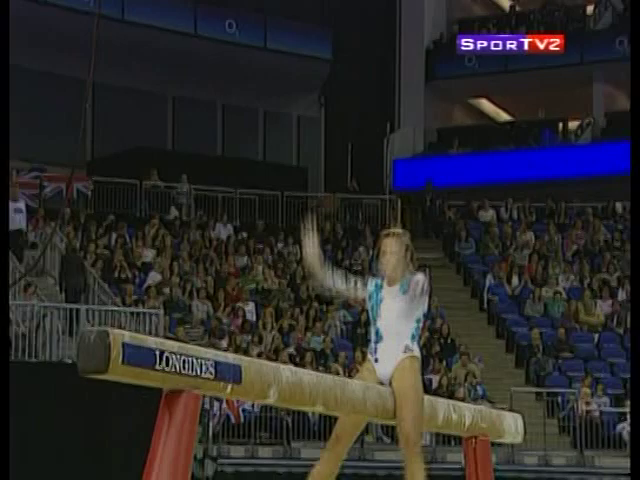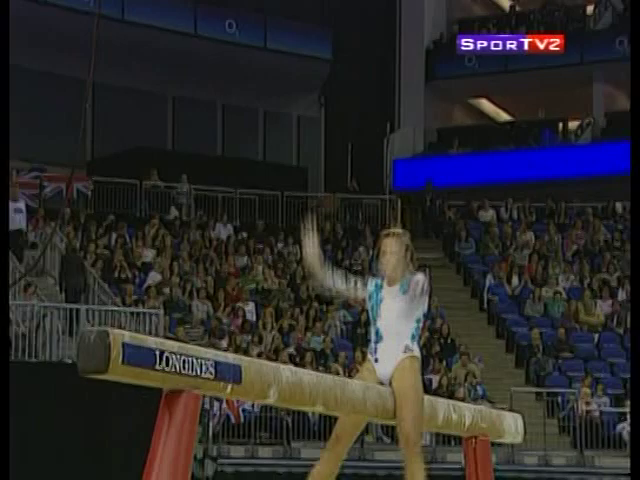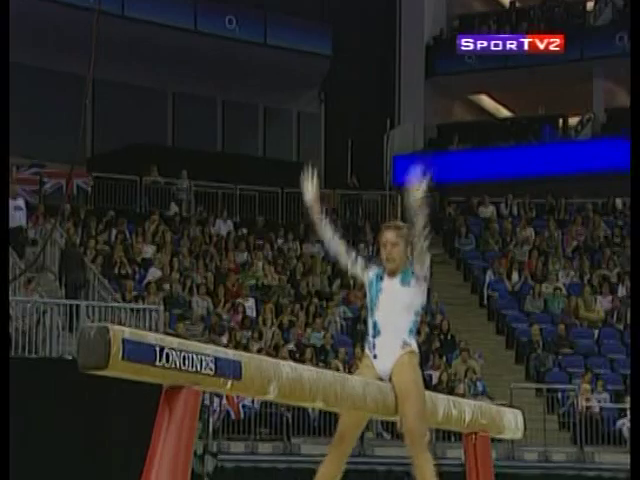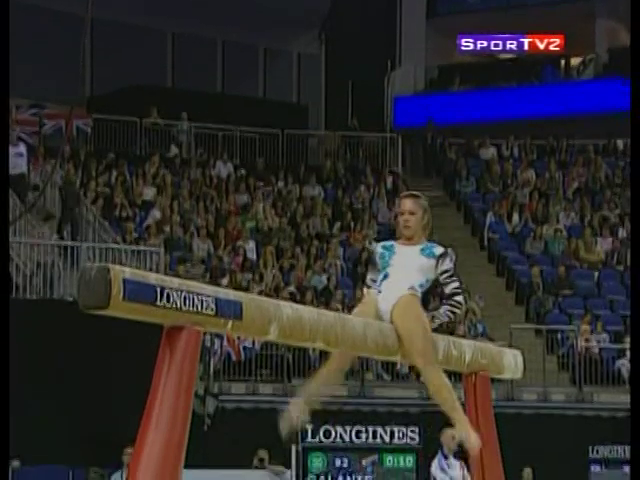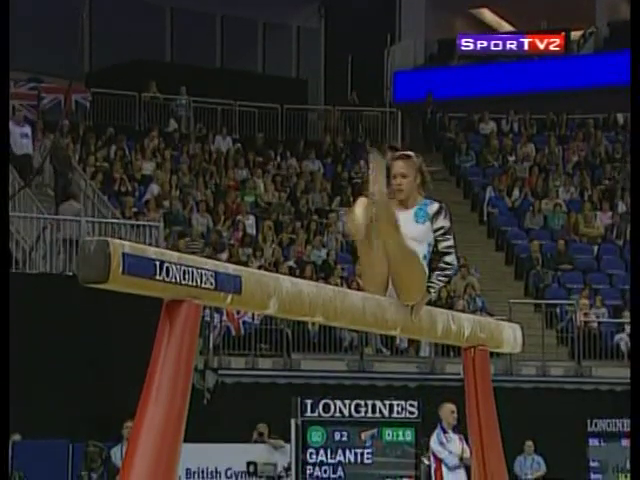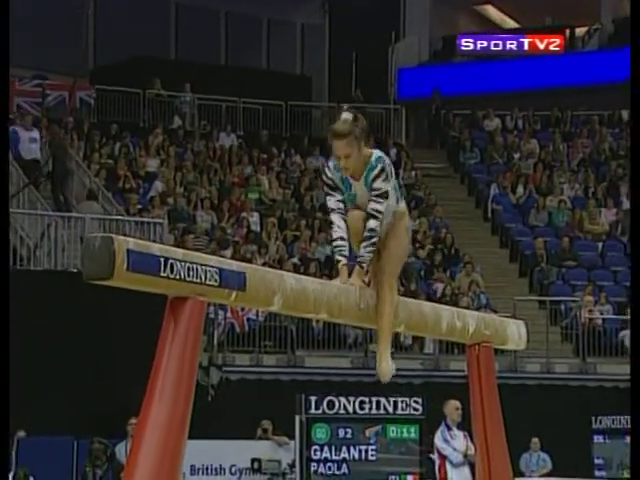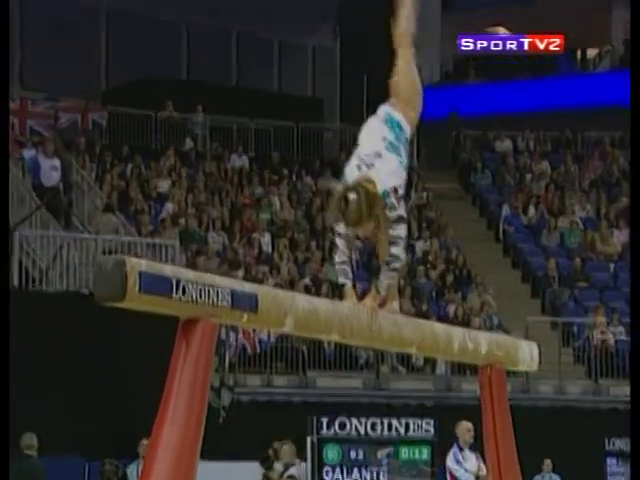
dt=0.7s
person 1, frame 1
left shoulder: (418, 283)
right shoulder: (372, 286)
left elbow: (414, 287)
right elbow: (339, 282)
left wrist: (398, 270)
right wrist: (314, 262)
left hip: (405, 362)
right hip: (373, 364)
left knee: (410, 442)
right knee: (339, 437)
person 1, frame 2
left shoulder: (418, 283)
right shoulder: (372, 286)
left elbow: (416, 286)
right elbow: (340, 283)
left wrist: (397, 271)
right wrist: (315, 262)
left hip: (405, 361)
right hip: (373, 364)
left knee: (410, 442)
right knee: (339, 437)
person 1, frame 3
left shoulder: (417, 275)
right shoulder: (374, 275)
left elbow: (419, 239)
right elbow: (336, 245)
left wrist: (417, 203)
right wrist: (314, 206)
left hip: (403, 358)
right hip: (373, 359)
left knee: (416, 439)
right knee: (342, 437)
person 1, frame 4
left shoulder: (439, 253)
right shoulder: (383, 248)
left elbow: (457, 299)
left wrist: (430, 321)
right wrist: (368, 300)
left hip: (405, 301)
right hip: (374, 302)
left knee: (428, 364)
right knee: (342, 354)
left ankle: (463, 428)
right ankle: (305, 400)
person 1, frame 5
left shoulder: (434, 210)
right shoulder: (382, 212)
left elbow: (449, 259)
left wrist: (428, 292)
left hip: (412, 283)
right hip: (379, 283)
person 1, frame 6
left shoulder: (380, 165)
right shoulder: (332, 170)
left elbow: (376, 220)
right elbow: (336, 218)
left wrist: (359, 271)
right wrist: (342, 267)
left hip: (394, 221)
right hip: (364, 226)
left knee: (386, 280)
right knee: (353, 219)
left ankle: (384, 353)
right ankle: (372, 274)
person 1, frame 7
left shoulder: (388, 193)
right shoulder: (347, 201)
left elbow: (396, 253)
right elbow: (341, 249)
left wrist: (376, 295)
right wrist: (349, 293)
left hip: (395, 122)
right hip: (375, 129)
right knee: (383, 231)
right ankle: (391, 299)
